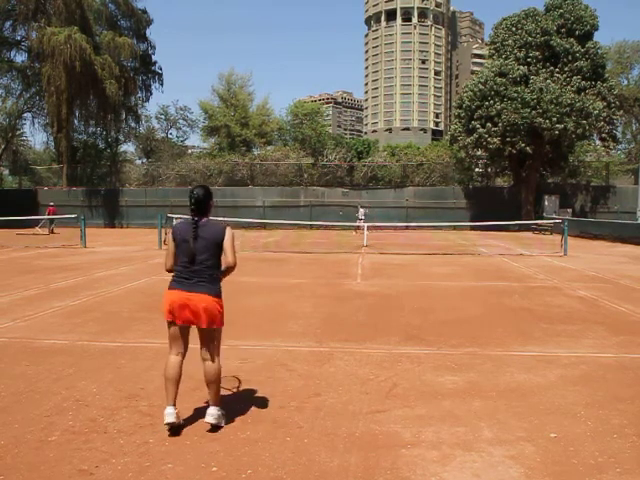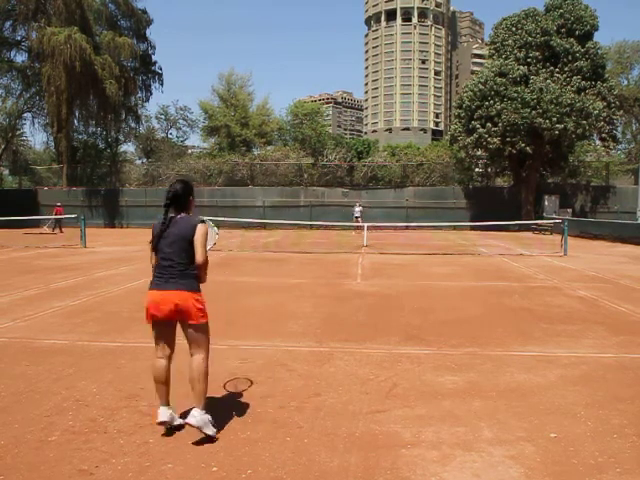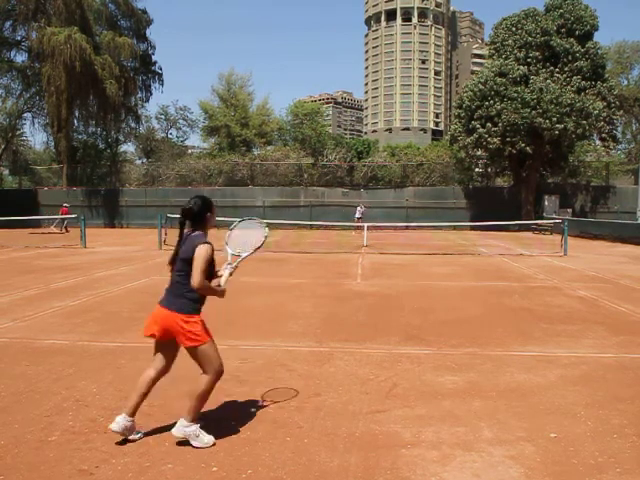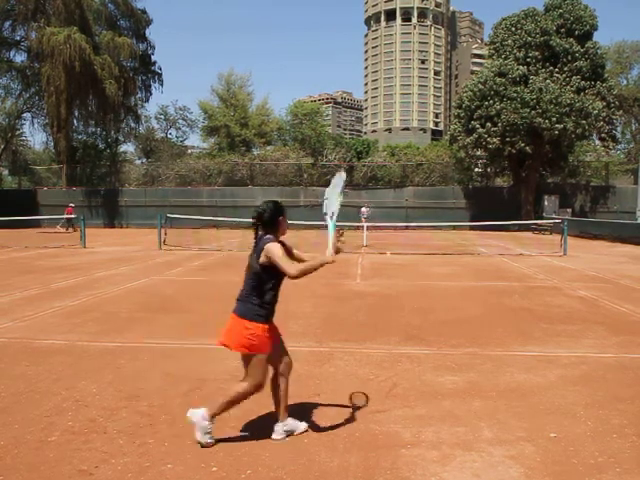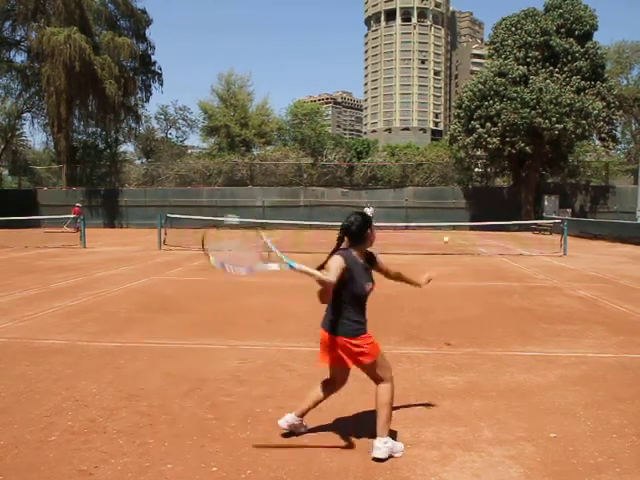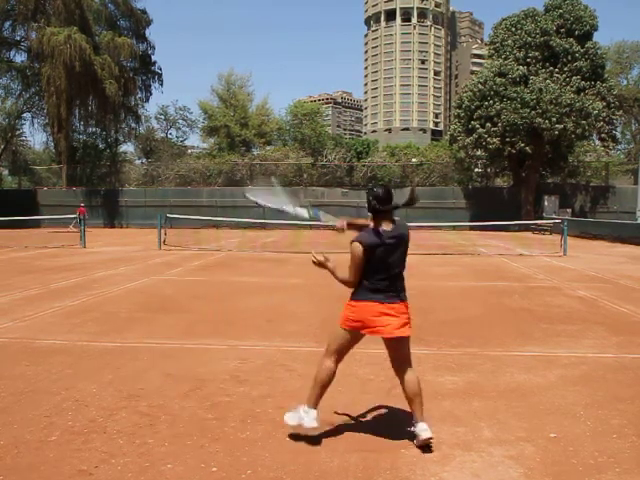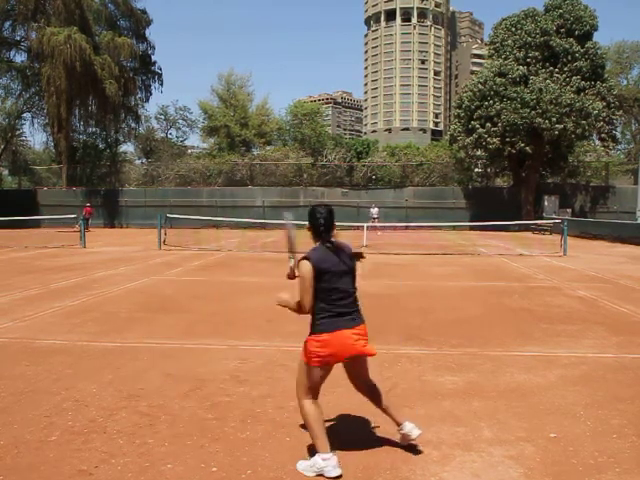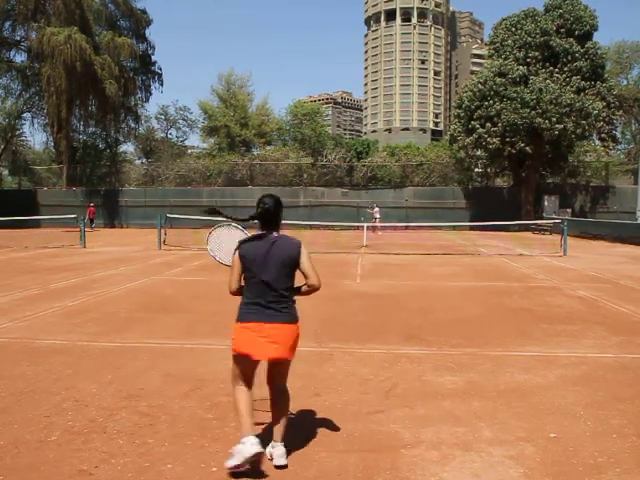
dt=0.4s
person 1, frame 1
left shoulder: (177, 229)
right shoulder: (222, 230)
left elbow: (168, 266)
right elbow: (230, 264)
left hip: (177, 294)
right hip: (207, 297)
left knee: (176, 353)
right knee: (211, 355)
left ankle: (171, 410)
right ankle: (213, 409)
person 1, frame 2
left shoulder: (158, 227)
right shoulder: (197, 226)
left elbow: (156, 262)
right elbow: (201, 260)
right wrist: (202, 276)
left hip: (158, 294)
right hip: (186, 295)
left knee: (162, 353)
right knee: (199, 353)
left ankle: (164, 409)
right ankle: (199, 412)
person 1, frame 3
left shoulder: (186, 239)
right shoulder: (204, 246)
right elbow: (197, 284)
left wrist: (217, 273)
right wrist: (217, 291)
left hip: (167, 311)
right hip: (183, 317)
left knee: (159, 368)
right knee: (214, 370)
left ankle: (124, 420)
right ankle: (188, 425)
person 1, frame 4
left shoulder: (272, 243)
right shoulder: (272, 246)
left elbow: (301, 259)
right elbow: (294, 272)
left wrist: (329, 253)
right wrist: (324, 260)
left hip: (260, 320)
right hip: (251, 322)
left knee: (284, 366)
right knee: (255, 382)
left ankle: (282, 423)
right ankle: (205, 416)
person 1, frame 5
left shoulder: (368, 257)
right shoulder: (340, 260)
left elbow: (390, 272)
right elbow: (324, 298)
left wrist: (417, 281)
right wrist: (325, 285)
left hip: (334, 331)
right hip: (351, 336)
left knee: (335, 381)
right knee: (385, 381)
left ankle: (293, 418)
right ankle: (382, 442)
person 1, frame 6
left shoulder: (361, 241)
right shoulder: (402, 230)
left elbow: (350, 280)
right elbow: (376, 226)
left wrist: (327, 265)
right wrist: (354, 224)
left hip: (363, 307)
right hip: (396, 307)
left knee: (330, 357)
right knee: (404, 369)
left ankle: (308, 412)
right ankle: (421, 426)
person 1, frame 7
left shoulder: (309, 261)
right shoulder: (346, 251)
left elbow: (305, 307)
left wrist: (287, 302)
left hip: (326, 335)
right hip: (356, 330)
left knee: (305, 396)
right knee: (363, 382)
right ankle: (404, 426)
person 1, frame 8
left shoulder: (244, 247)
right shoulder: (296, 246)
left elbow: (234, 288)
right elbow: (315, 284)
left hip: (251, 325)
right hip: (285, 326)
left knee: (241, 384)
right knee: (278, 384)
left ankle: (248, 441)
right ankle: (278, 447)
